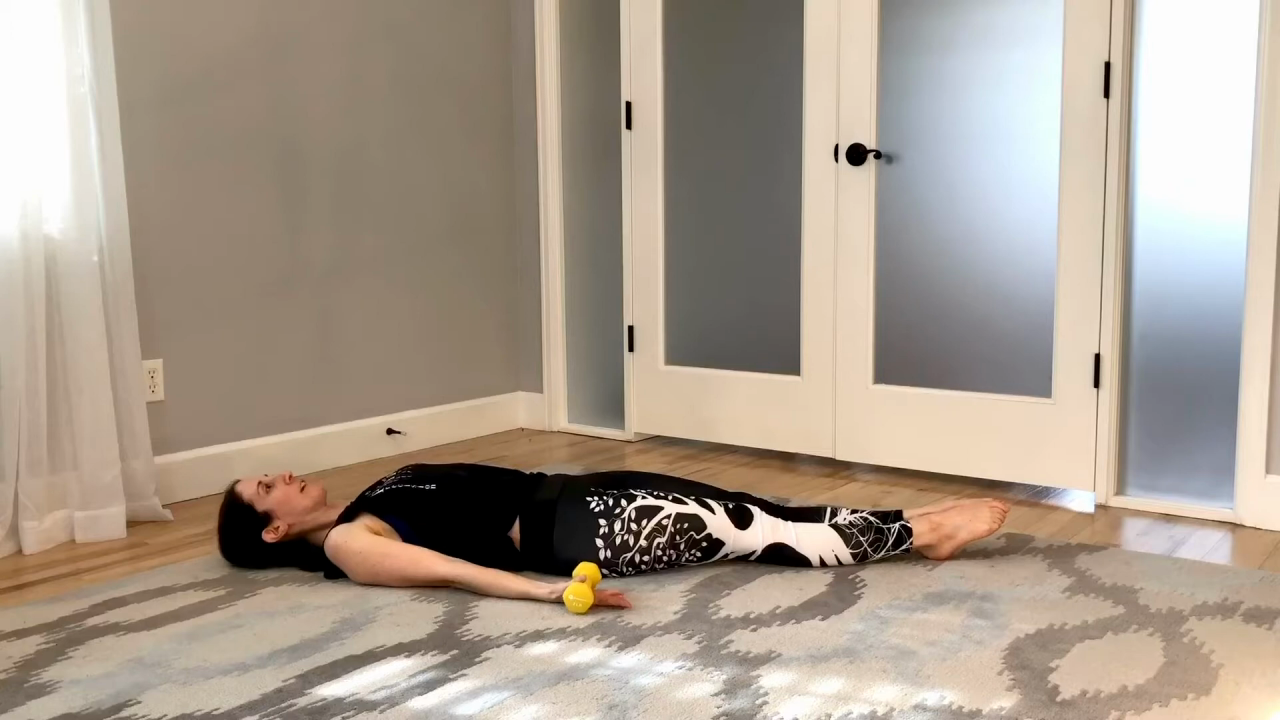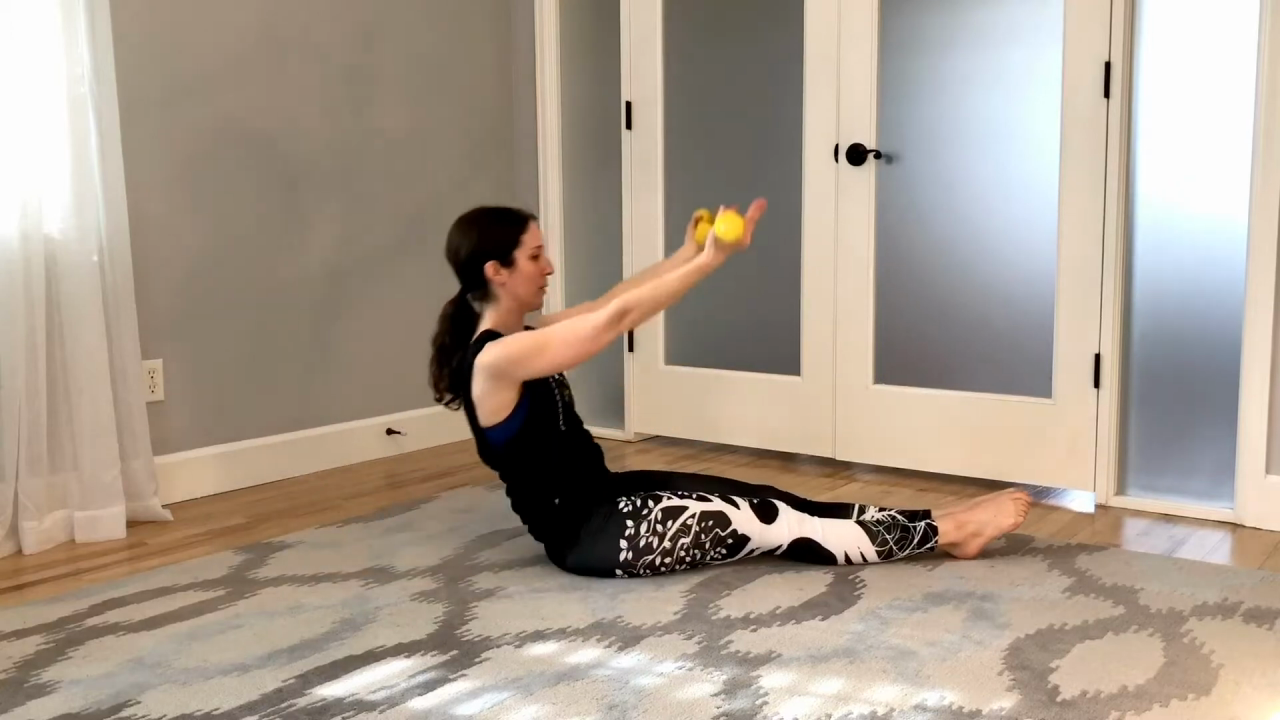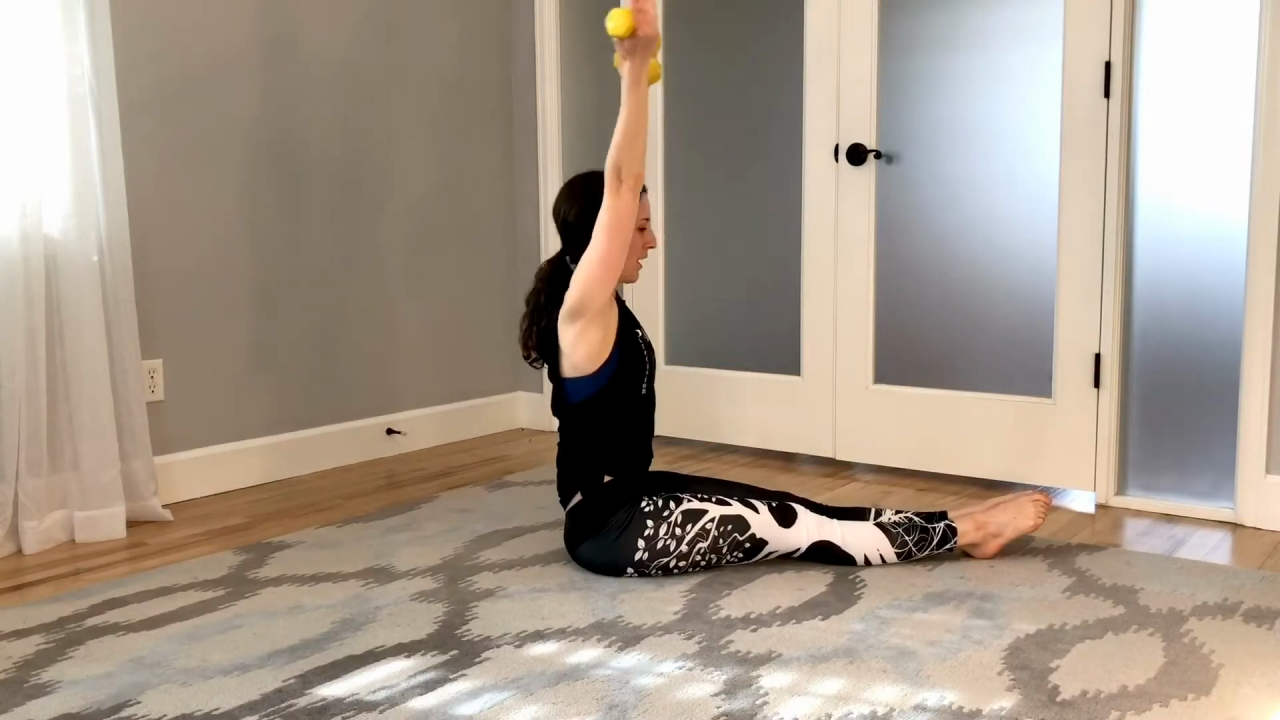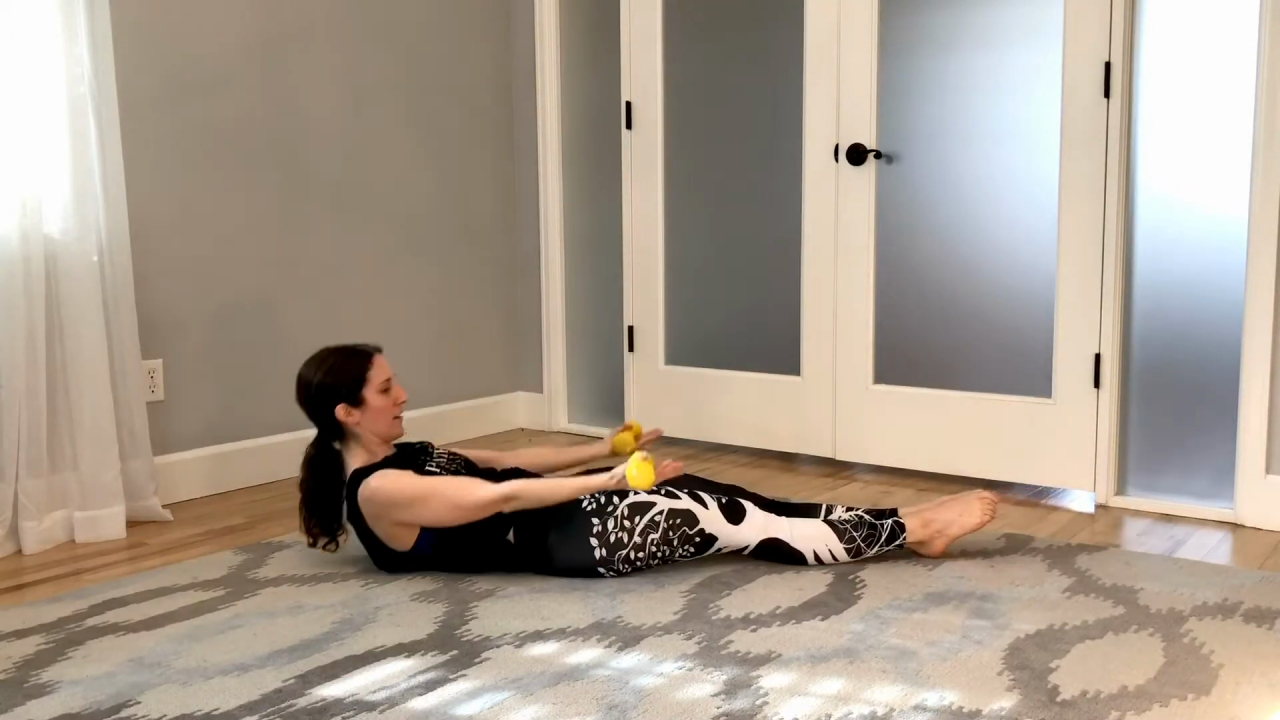
dt=1s
person 1, frame 1
left shoulder: (368, 506)
right shoulder: (345, 544)
right elbow: (448, 569)
right wrist: (551, 588)
left hip: (563, 497)
right hip: (567, 530)
left knee: (747, 507)
right knee: (747, 531)
left ankle: (908, 521)
right ankle: (914, 533)
person 1, frame 2
left shoulder: (513, 341)
right shoulder: (498, 359)
left elbow: (609, 310)
right elbow: (615, 318)
left wrist: (689, 255)
right wrist: (707, 262)
left hip: (604, 505)
right hip: (585, 534)
left knee: (765, 505)
right knee: (766, 526)
left ankle: (934, 525)
right ankle: (942, 528)
person 1, frame 3
left shoulder: (596, 307)
right shoulder: (584, 306)
left elbow: (621, 199)
right elbow: (616, 193)
left wrist: (636, 74)
right wrist: (635, 73)
left hip: (631, 499)
right hip: (610, 526)
left knee: (794, 513)
right knee: (785, 528)
left ankle: (954, 524)
right ankle: (963, 534)
person 1, frame 4
left shoulder: (402, 458)
right shoulder: (375, 492)
left elbow: (504, 460)
right elbow: (498, 497)
left wrist: (601, 451)
right wrist: (608, 481)
left hip: (565, 505)
right hip: (569, 536)
left knee: (743, 505)
right knee: (737, 525)
left ankle: (903, 522)
right ankle: (908, 531)
